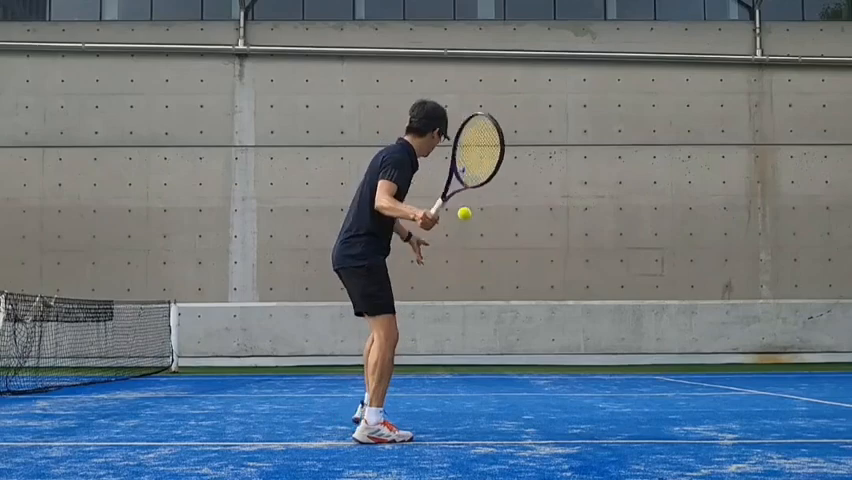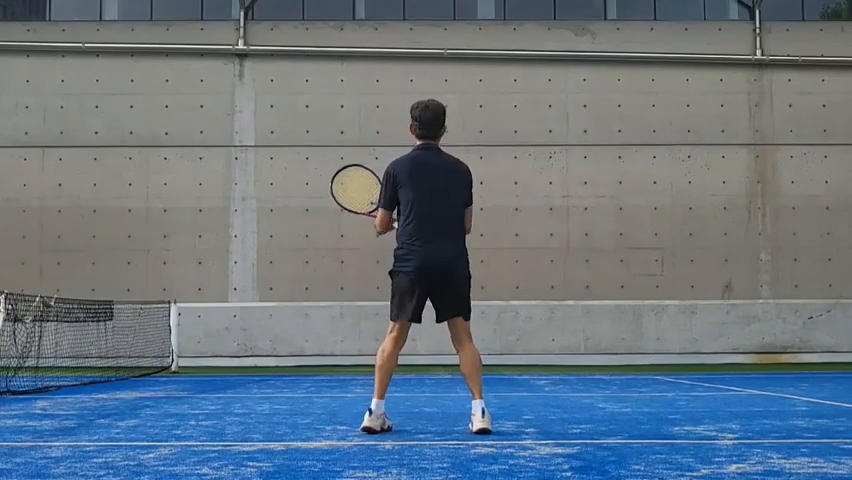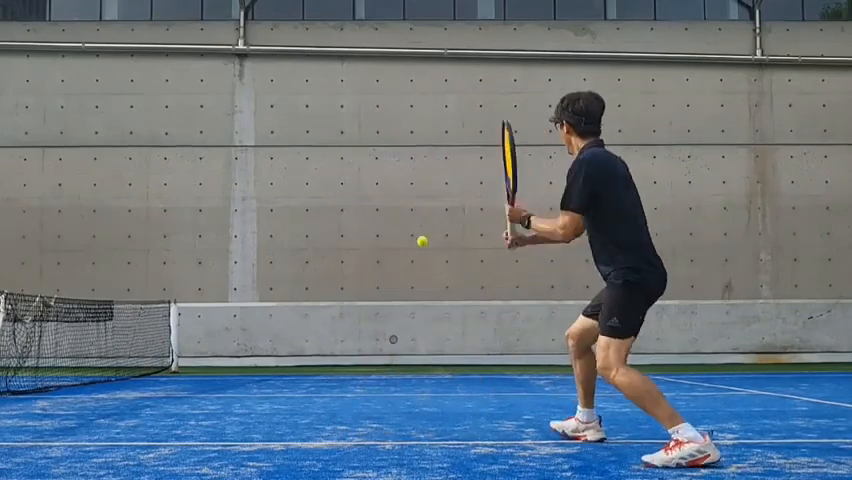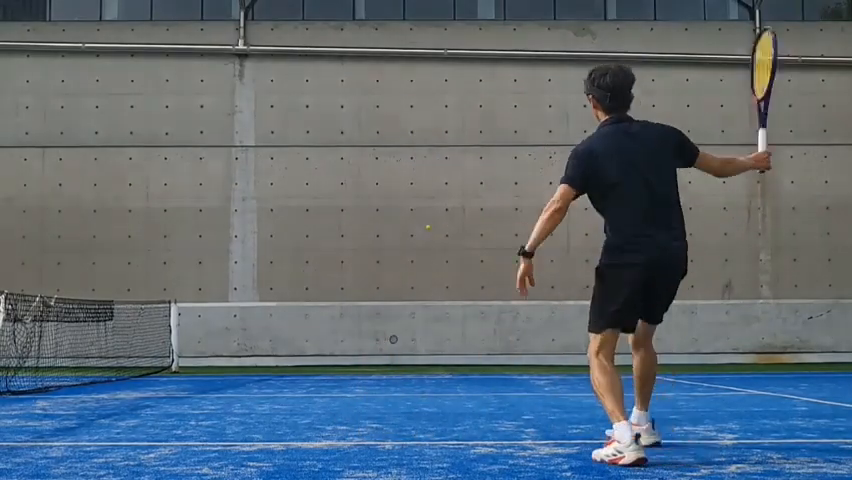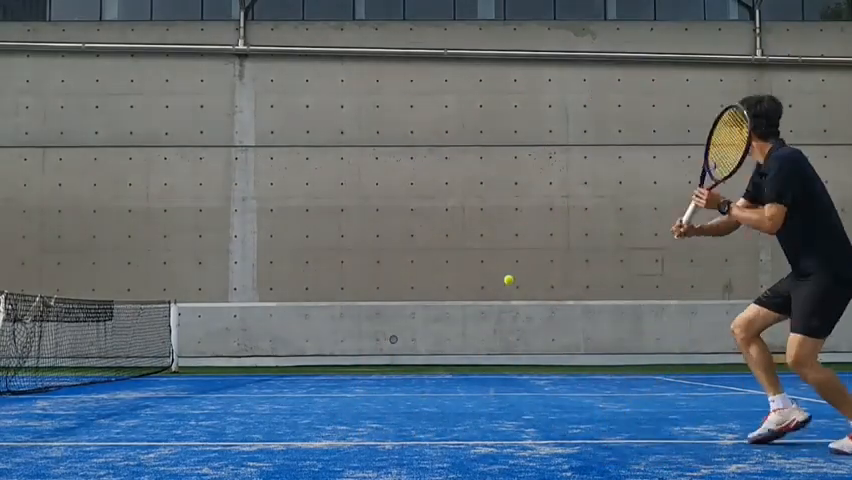
dt=1s
person 1, frame 1
left shoulder: (397, 155)
right shoulder: (397, 157)
right elbow: (382, 201)
left wrist: (408, 235)
right wrist: (414, 215)
left hip: (353, 254)
right hip: (361, 256)
left knee: (378, 333)
right knee: (387, 335)
left ankle: (367, 409)
right ankle: (372, 423)
person 1, frame 2
left shoulder: (397, 168)
right shoulder: (460, 170)
left elbow: (381, 225)
left wrist: (383, 223)
left hip: (411, 264)
right hip: (453, 264)
left knee: (394, 338)
right knee: (463, 339)
left ankle: (376, 411)
right ankle: (479, 411)
person 1, frame 3
left shoulder: (587, 166)
right shoulder: (604, 163)
left elbow: (566, 231)
right elbow: (572, 226)
left wrist: (526, 222)
right wrist: (526, 238)
left hip: (634, 277)
right hip: (630, 276)
left knee: (611, 365)
right knee: (577, 338)
left ankle: (692, 441)
right ankle: (586, 420)
person 1, frame 4
left shoulder: (588, 150)
right shoulder: (664, 135)
left elbow: (556, 207)
right elbow: (716, 166)
left wrist: (526, 253)
right wrist: (752, 162)
left hip: (624, 262)
right hip: (671, 258)
left knee: (598, 354)
right knee: (642, 339)
left ankle: (623, 439)
right ankle: (643, 422)
person 1, frame 5
left shoulder: (788, 161)
right shoulder: (762, 172)
left elbow: (770, 223)
right elbow: (732, 223)
left wrist: (723, 205)
right wrist: (695, 229)
right hip: (805, 273)
left knee: (800, 358)
right knee: (743, 328)
right ankle: (784, 410)
